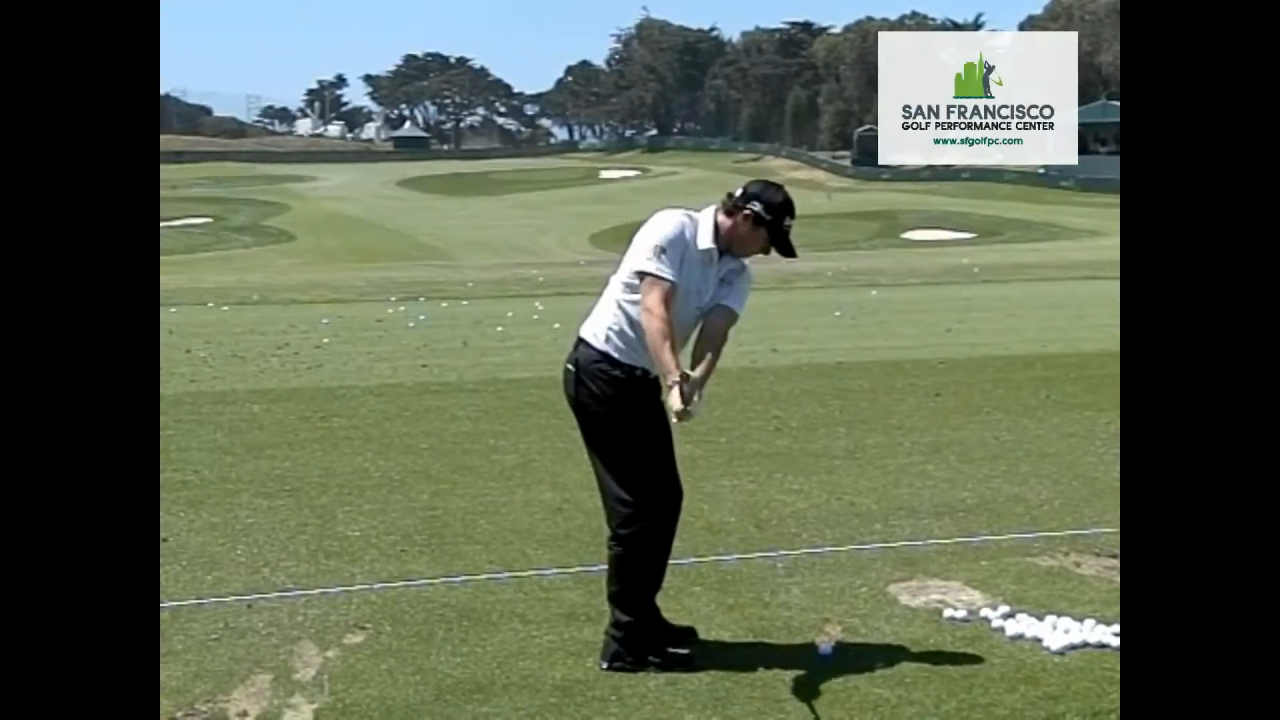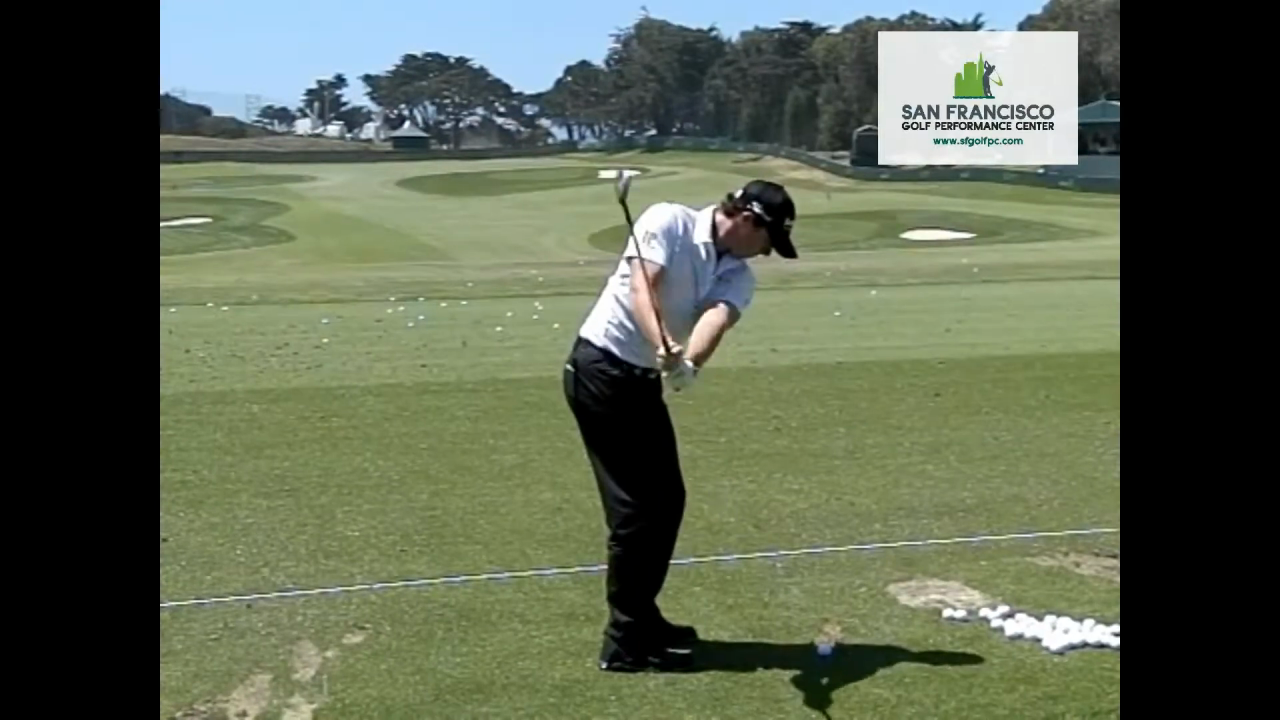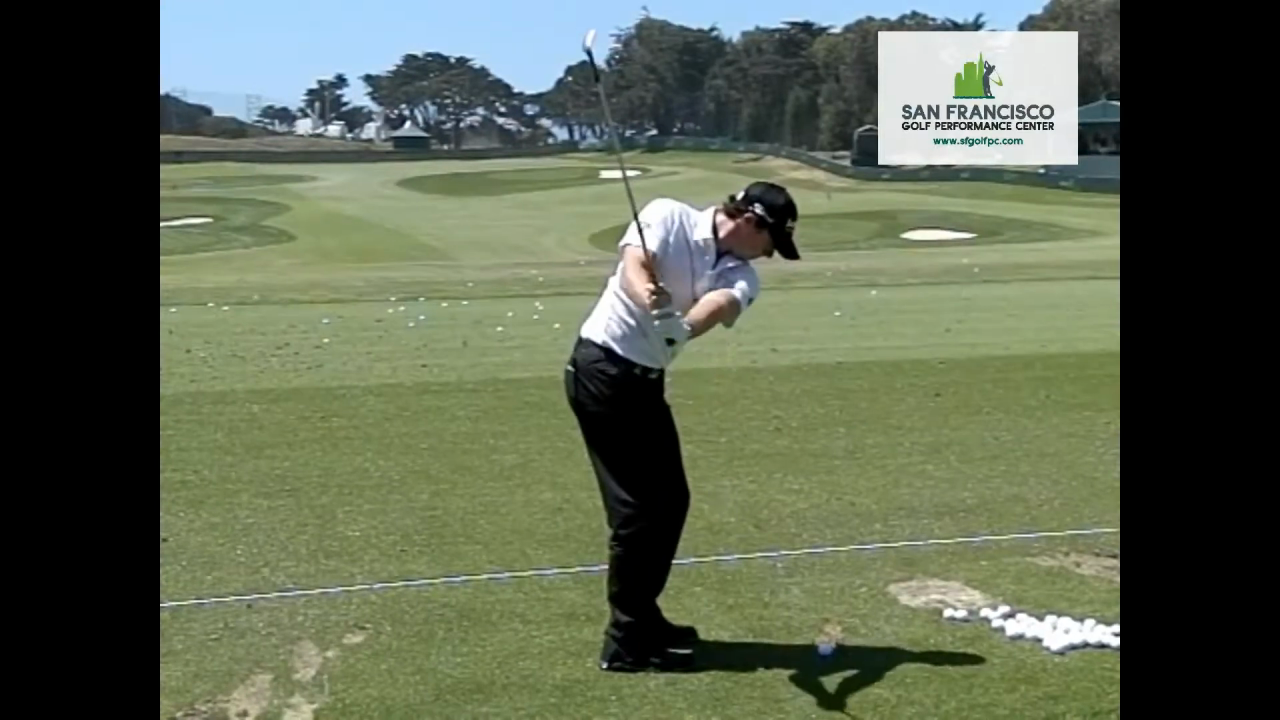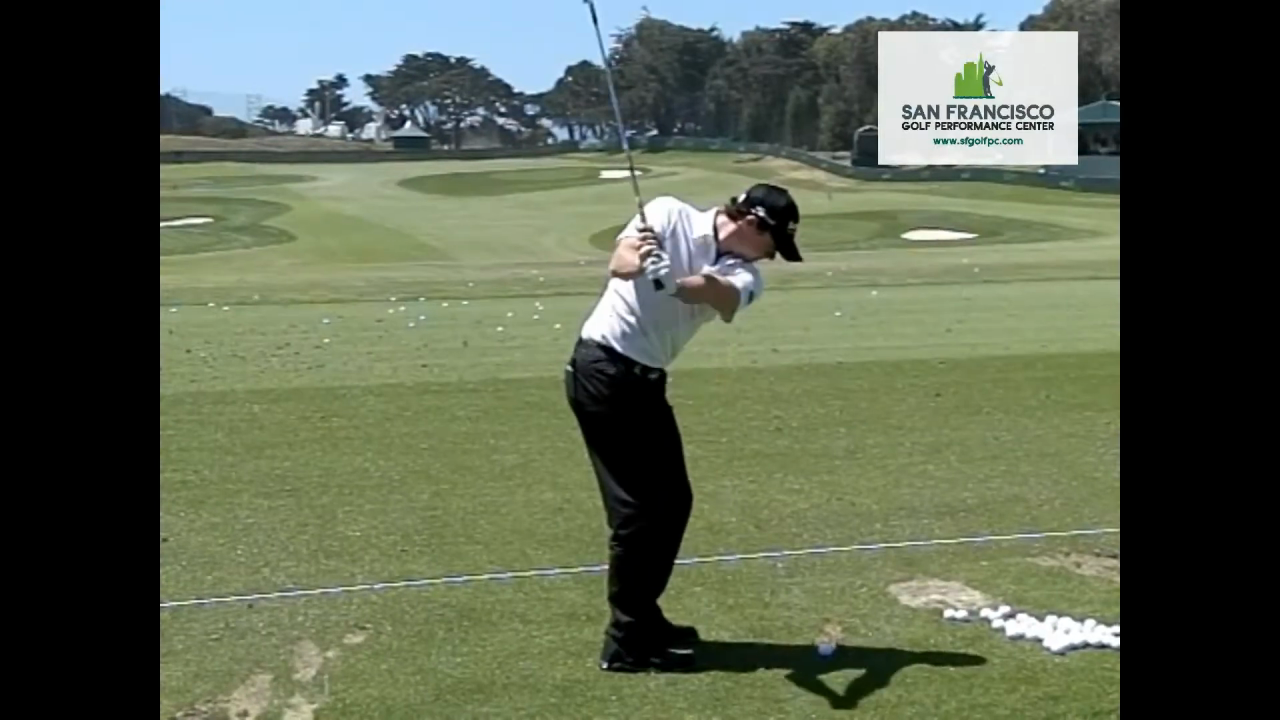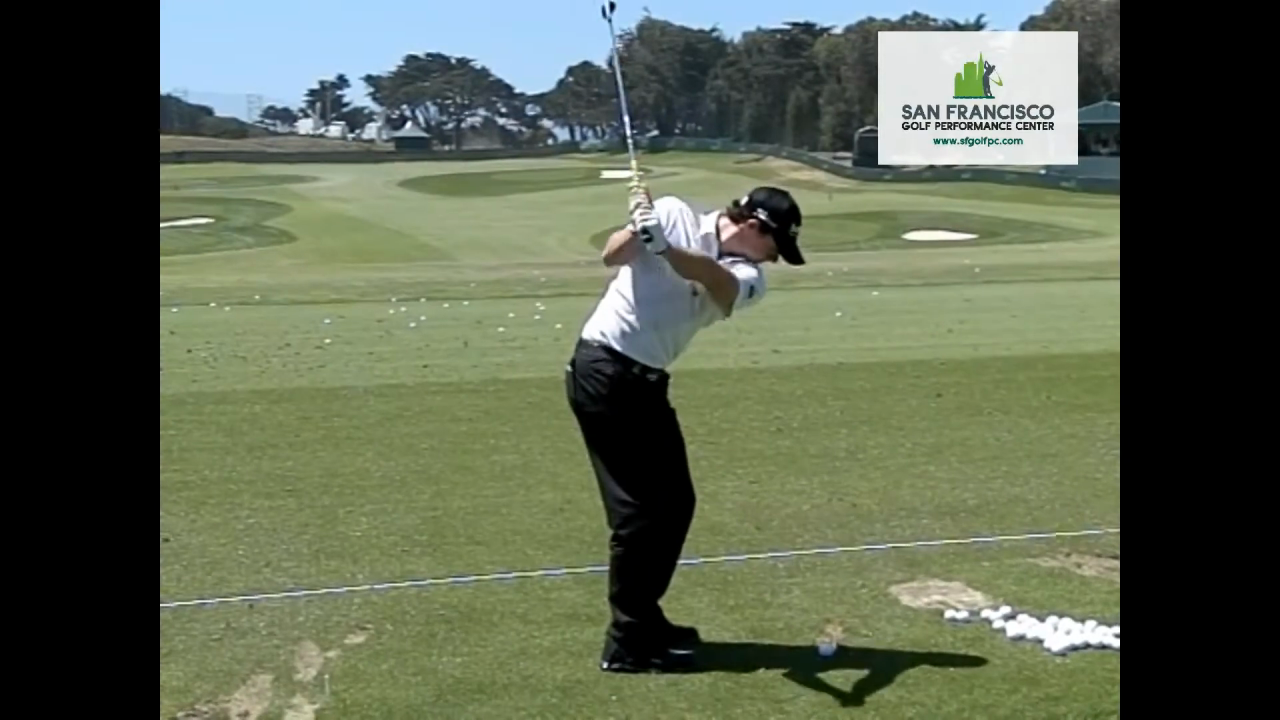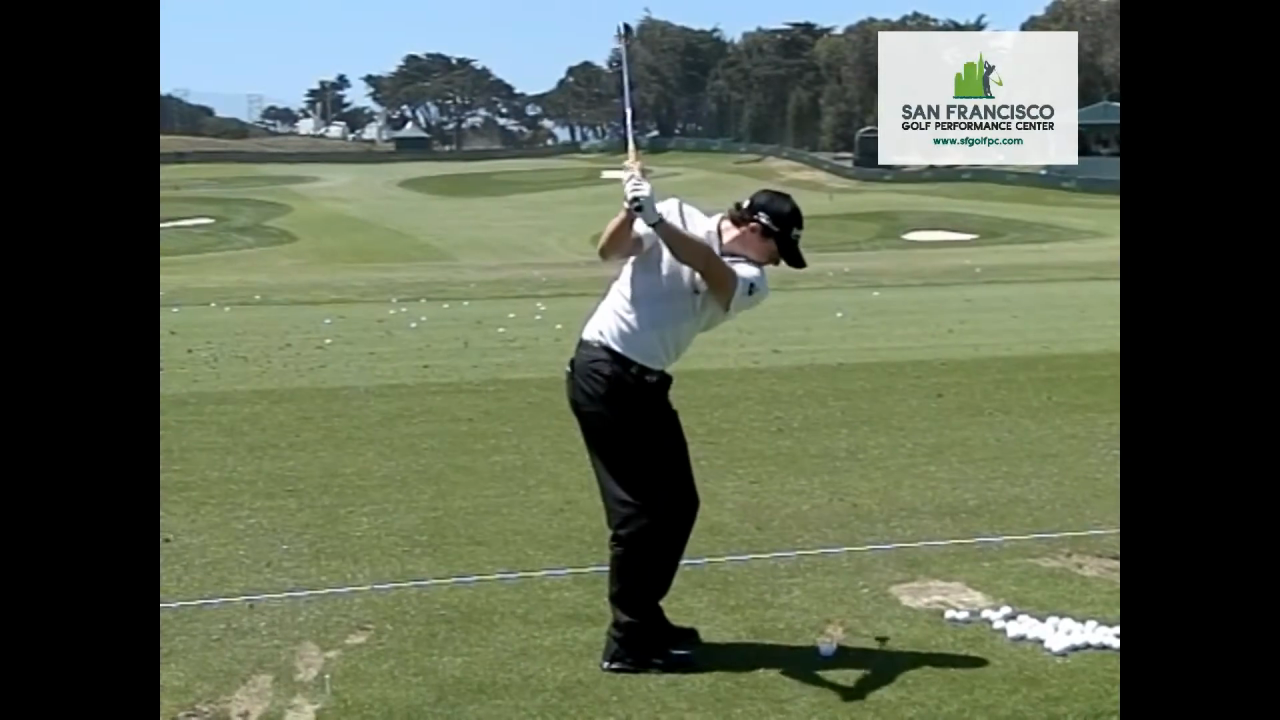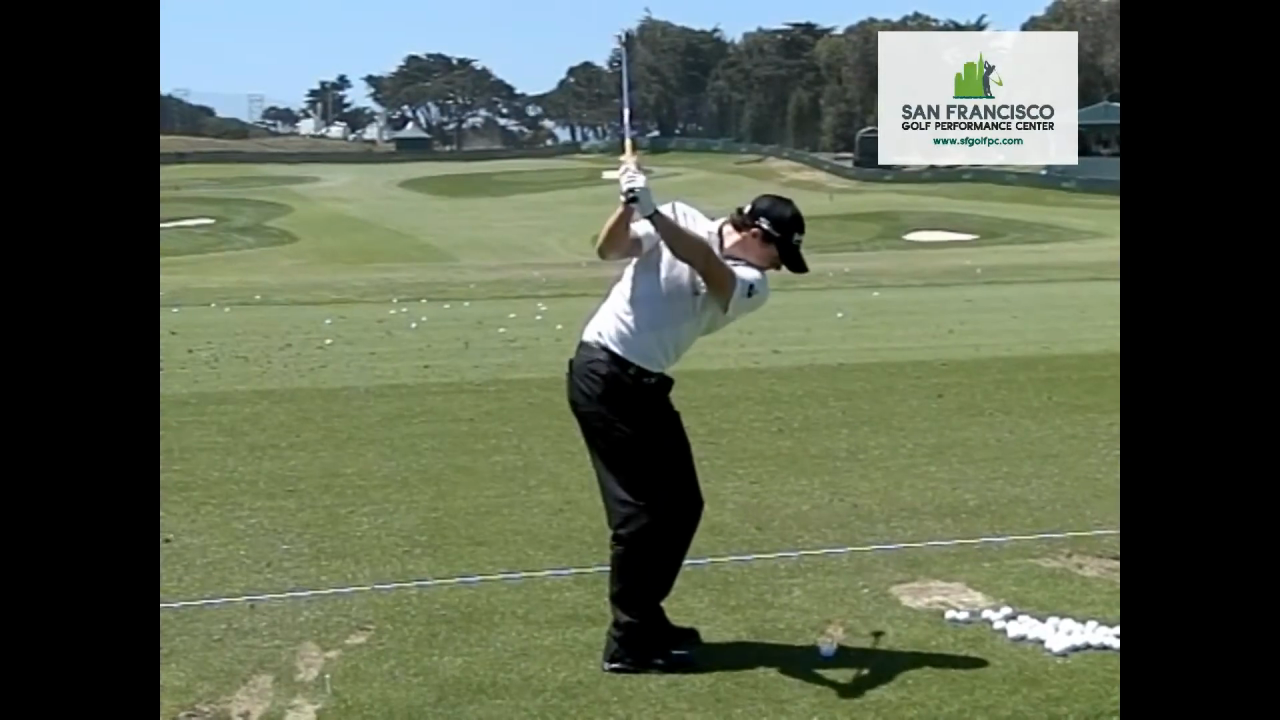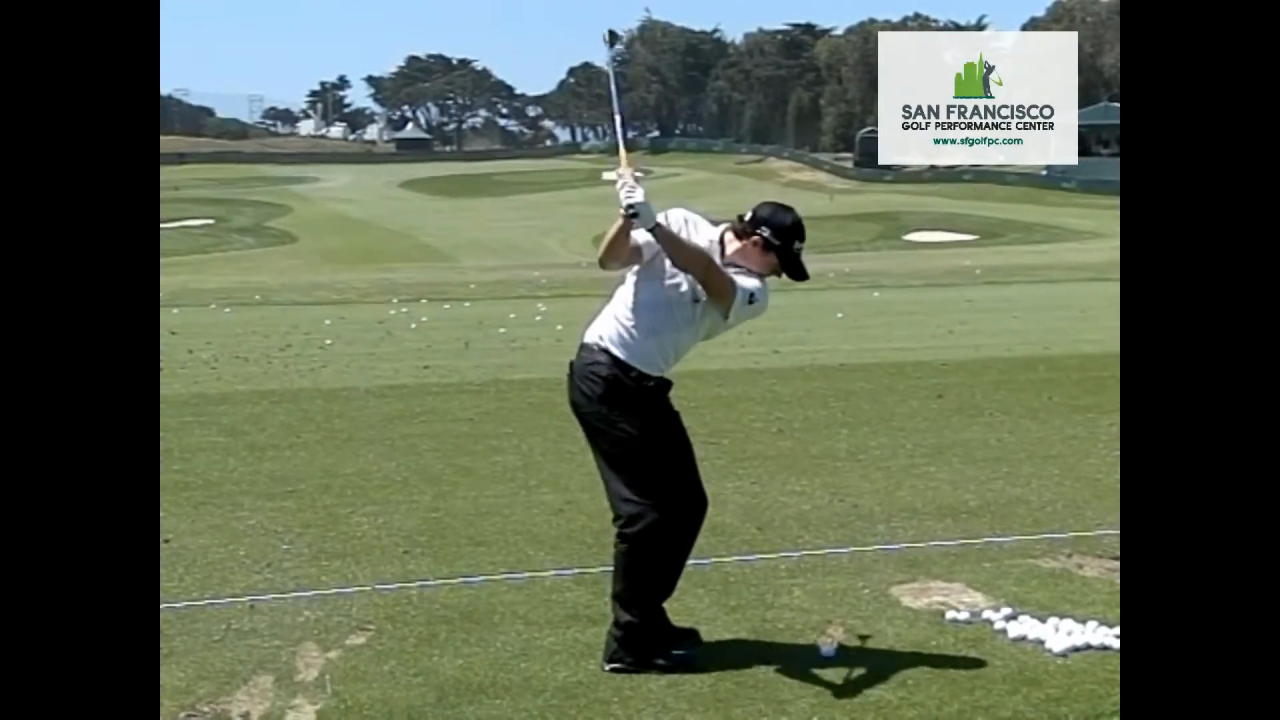
dt=0.2s
person 1, frame 1
left shoulder: (736, 274)
right shoulder: (673, 228)
left elbow: (714, 334)
right elbow: (654, 308)
left wrist: (694, 388)
right wrist: (675, 382)
left hip: (640, 380)
right hip: (601, 371)
left knee: (664, 500)
right knee: (635, 507)
left ankle: (641, 617)
right ankle: (625, 642)
person 1, frame 2
left shoulder: (738, 276)
right shoulder: (668, 221)
left elbow: (715, 324)
right elbow: (642, 289)
left wrist: (687, 365)
right wrist: (663, 347)
left hip: (643, 379)
right hip: (601, 369)
left knee: (666, 500)
right knee: (635, 507)
left ankle: (641, 617)
right ankle: (625, 642)
person 1, frame 3
left shoulder: (741, 276)
right shoulder: (668, 216)
left elbow: (718, 307)
right elbow: (631, 271)
left wrist: (684, 328)
right wrist: (652, 302)
left hip: (645, 378)
right hip: (603, 368)
left knee: (669, 500)
right knee: (636, 507)
left ankle: (642, 617)
right ankle: (625, 642)
person 1, frame 4
left shoulder: (744, 276)
right shoulder: (669, 214)
left elbow: (718, 295)
right elbow: (620, 263)
left wrist: (673, 284)
right wrist: (642, 262)
left hip: (647, 378)
right hip: (603, 368)
left knee: (672, 501)
right knee: (636, 507)
left ankle: (643, 617)
right ankle: (626, 642)
person 1, frame 5
left shoulder: (747, 276)
right shoulder: (674, 214)
left elbow: (712, 277)
right elbow: (612, 255)
left wrist: (667, 249)
right wrist: (637, 233)
left hip: (647, 380)
right hip: (604, 369)
left knee: (674, 503)
right knee: (637, 508)
left ankle: (644, 618)
right ankle: (627, 642)
person 1, frame 6
left shoulder: (750, 280)
right shoulder: (677, 213)
left elbow: (707, 265)
right elbow: (610, 249)
left wrist: (656, 221)
right wrist: (632, 212)
left hip: (648, 383)
right hip: (603, 371)
left knee: (677, 504)
right knee: (637, 510)
left ankle: (645, 618)
right ankle: (628, 642)
person 1, frame 7
left shoulder: (751, 284)
right shoulder: (681, 218)
left elbow: (704, 263)
right elbow: (609, 249)
left wrist: (652, 212)
right wrist: (628, 207)
left hip: (648, 384)
right hip: (603, 373)
left knee: (681, 506)
right knee: (638, 511)
left ankle: (646, 618)
right ankle: (629, 642)
person 1, frame 8
left shoulder: (752, 292)
right shoulder: (683, 223)
left elbow: (705, 272)
right elbow: (611, 260)
left wrist: (652, 224)
right wrist: (628, 220)
left hip: (648, 387)
right hip: (603, 375)
left knee: (686, 505)
right knee: (644, 510)
left ankle: (647, 618)
right ankle: (630, 642)
